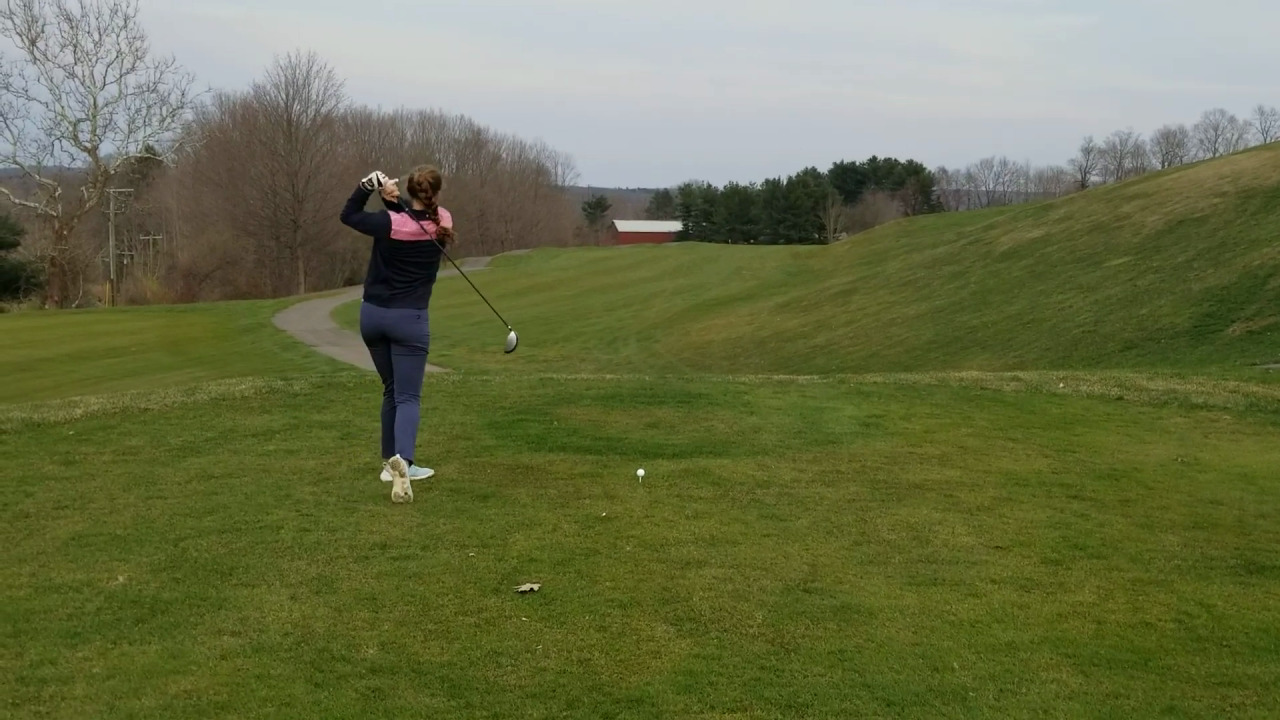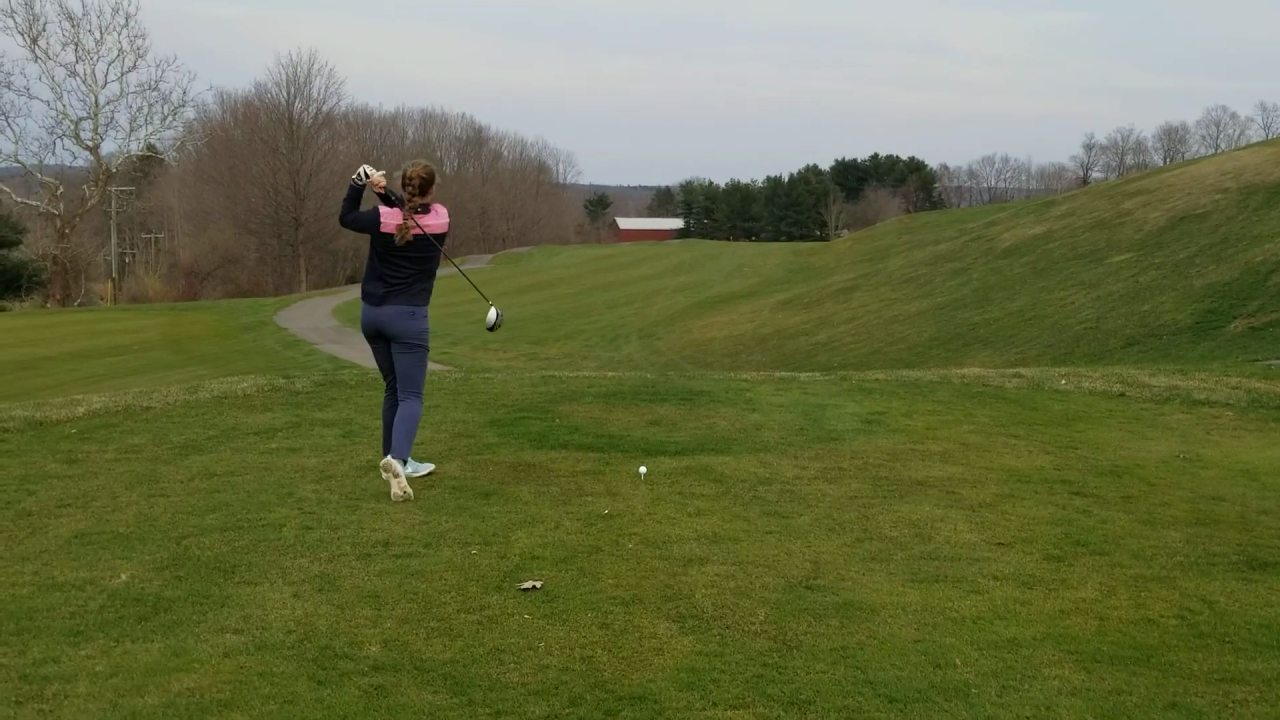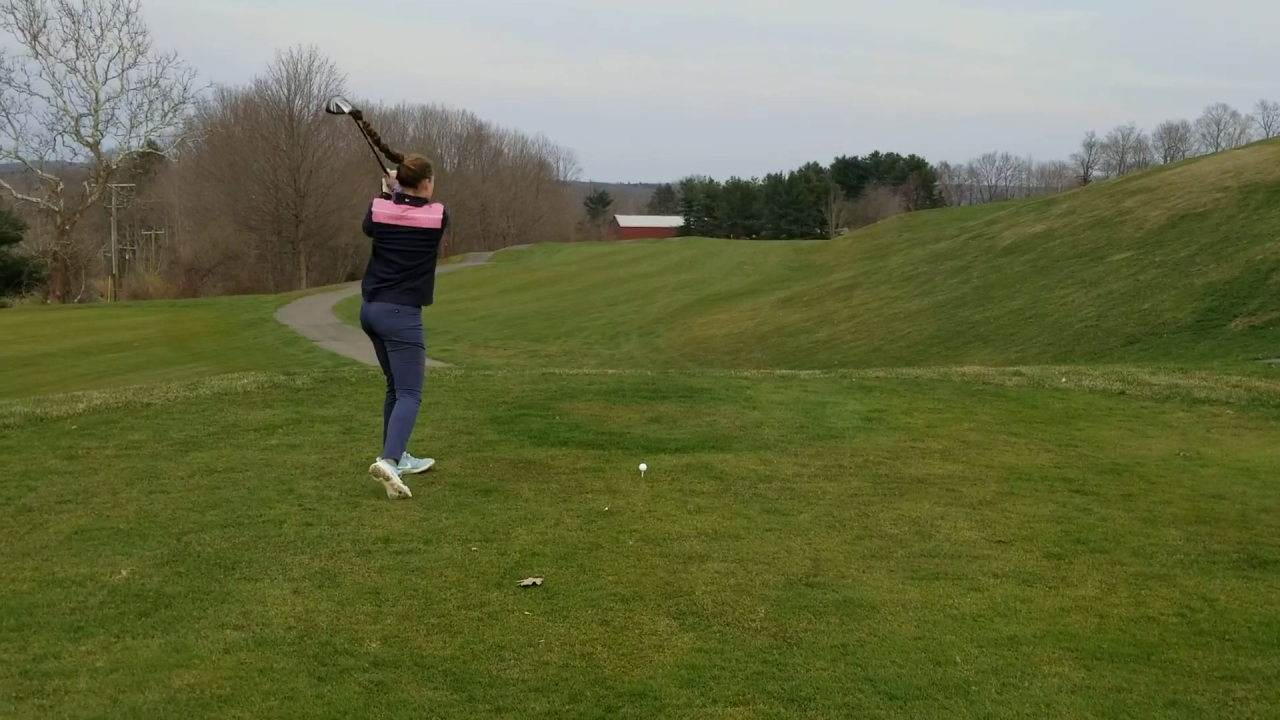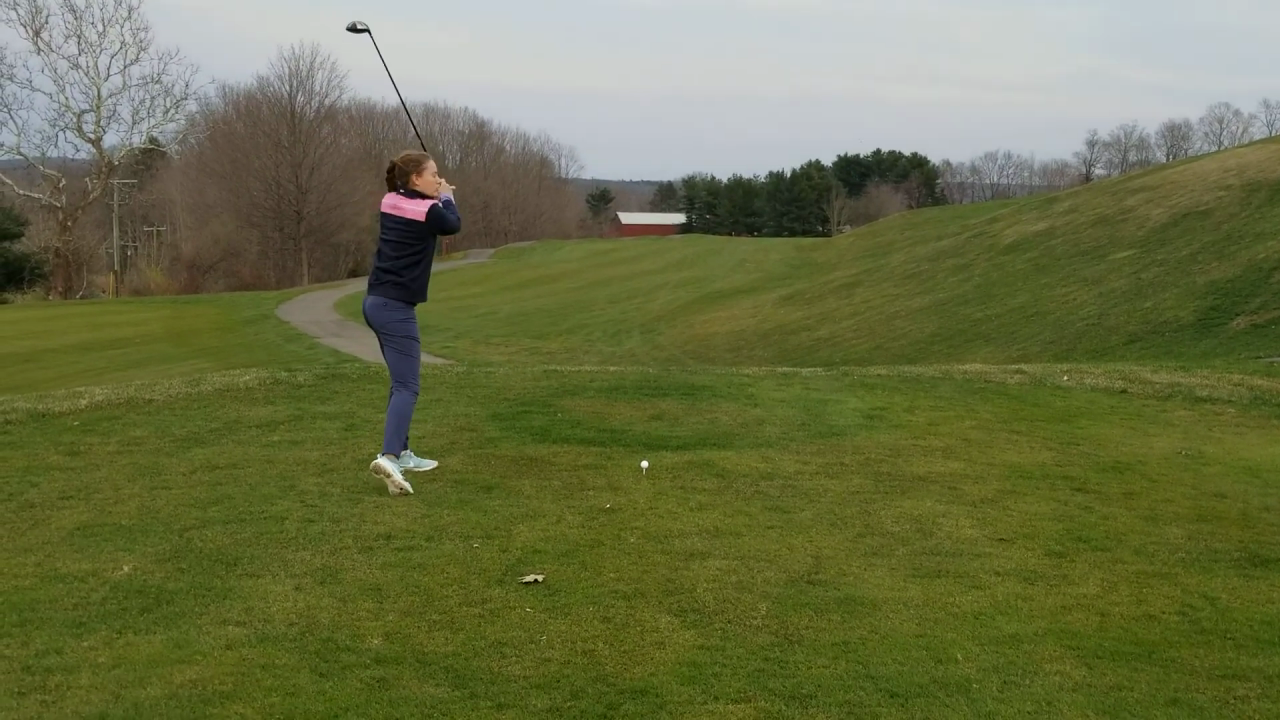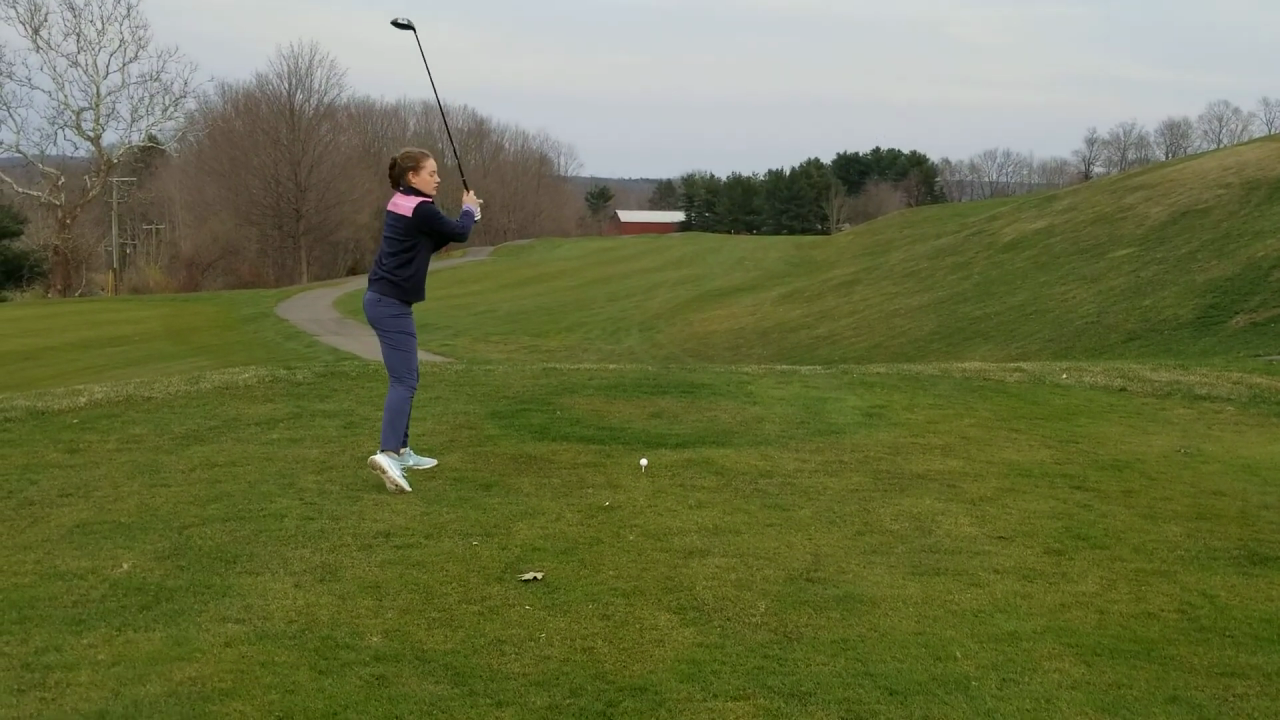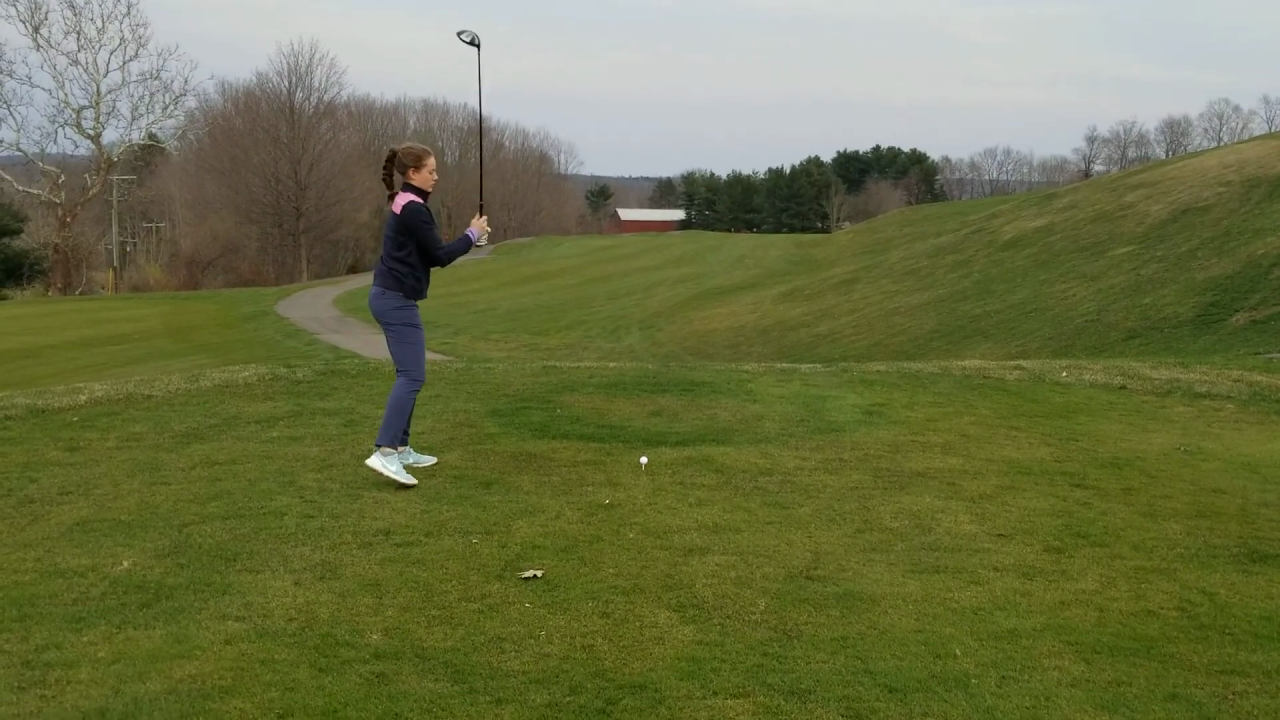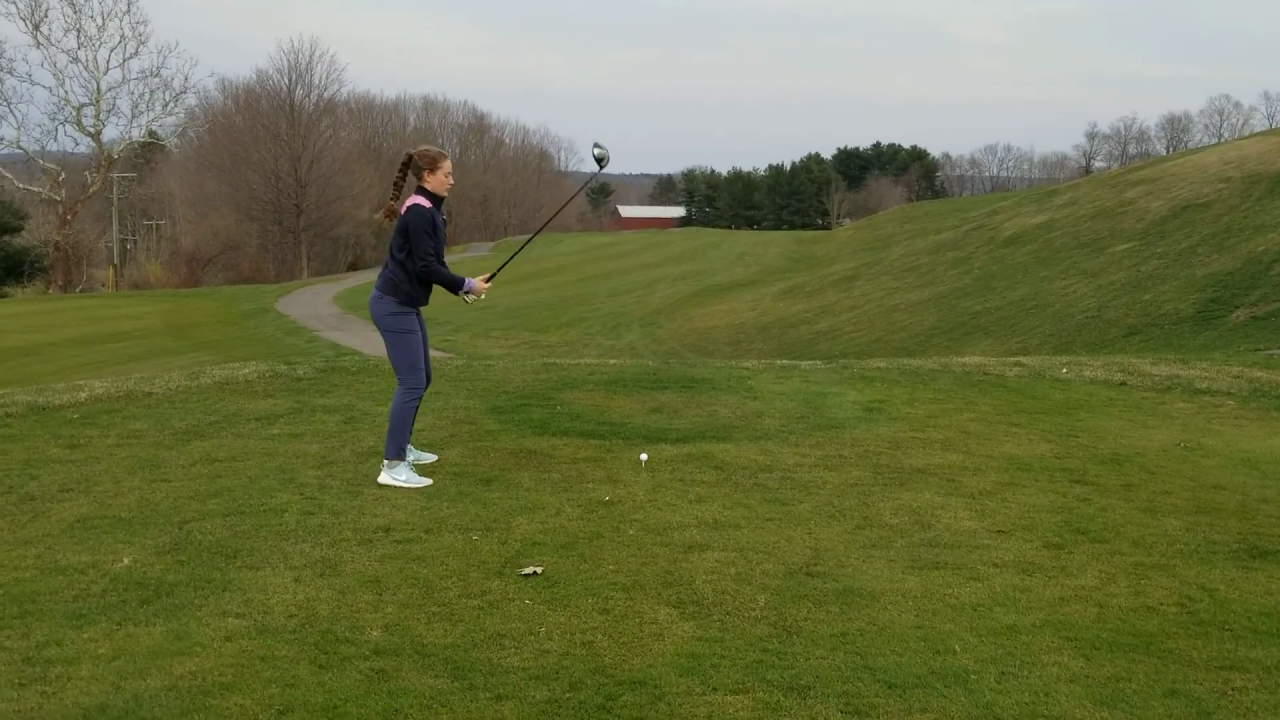
dt=0.3s
person 1, frame 1
left shoulder: (389, 223)
right shoulder: (442, 222)
left elbow: (347, 215)
left wrist: (370, 184)
right wrist: (387, 192)
left hip: (373, 315)
right hip: (409, 320)
left knee: (392, 391)
right knee: (408, 397)
left ankle: (392, 463)
right ankle: (402, 459)
person 1, frame 2
left shoulder: (383, 218)
right shoulder: (441, 218)
left elbow: (347, 219)
left wrist: (360, 181)
right wrist: (381, 189)
left hip: (372, 313)
right hip: (408, 316)
left knee: (394, 389)
right knee: (411, 396)
left ankle: (398, 458)
right ankle: (395, 460)
person 1, frame 3
left shoulder: (379, 208)
right shoulder: (438, 216)
left wrist: (389, 189)
right wrist: (399, 188)
left hip: (372, 309)
right hip: (402, 314)
left knee: (396, 386)
right knee: (409, 393)
left ankle: (397, 456)
right ankle: (387, 461)
person 1, frame 4
left shoulder: (390, 204)
right shoulder: (428, 210)
right elbow: (452, 225)
left wrist: (438, 200)
right wrist: (446, 198)
left hip: (378, 302)
right hip: (395, 307)
left knee: (403, 382)
right knee: (406, 387)
left ankle: (401, 453)
right ankle: (389, 457)
person 1, frame 5
left shoulder: (402, 204)
right shoulder: (421, 208)
left elbow: (434, 240)
right elbow: (459, 234)
left wrist: (465, 214)
right wrist: (469, 211)
left hip: (385, 299)
right hip: (391, 304)
left knee: (407, 378)
right knee: (404, 381)
left ankle: (400, 451)
right ankle: (387, 453)
person 1, frame 6
left shoulder: (409, 204)
right shoulder: (412, 208)
left elbow: (428, 255)
right elbow: (437, 255)
left wrist: (467, 238)
right wrist: (472, 235)
left hip: (396, 298)
right hip: (395, 300)
left knee: (411, 375)
right knee: (411, 376)
left ankle: (399, 447)
right ankle: (384, 453)
person 1, frame 7
left shoulder: (429, 210)
right shoulder: (419, 212)
left elbow: (431, 264)
right elbow: (426, 267)
left wrist: (463, 285)
right wrist: (466, 284)
left hip: (404, 304)
right hip: (394, 305)
left knee: (421, 378)
right knee: (412, 382)
left ankle: (401, 446)
right ankle: (393, 466)
